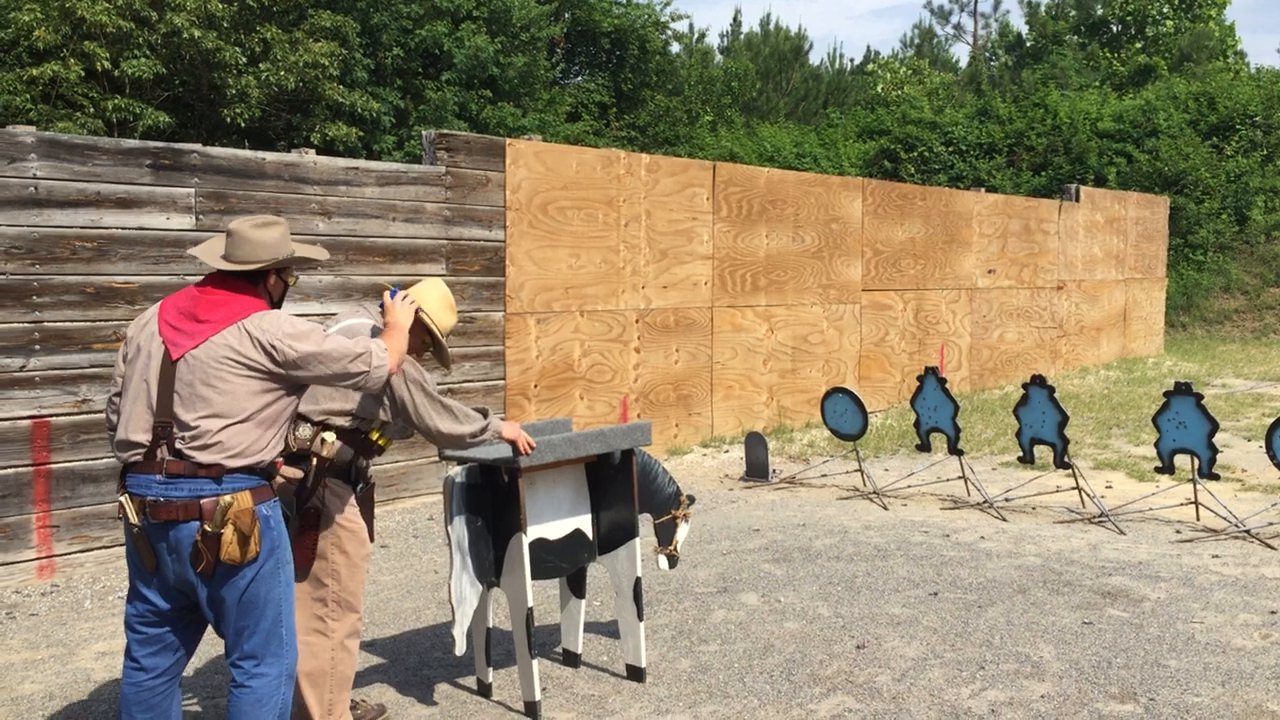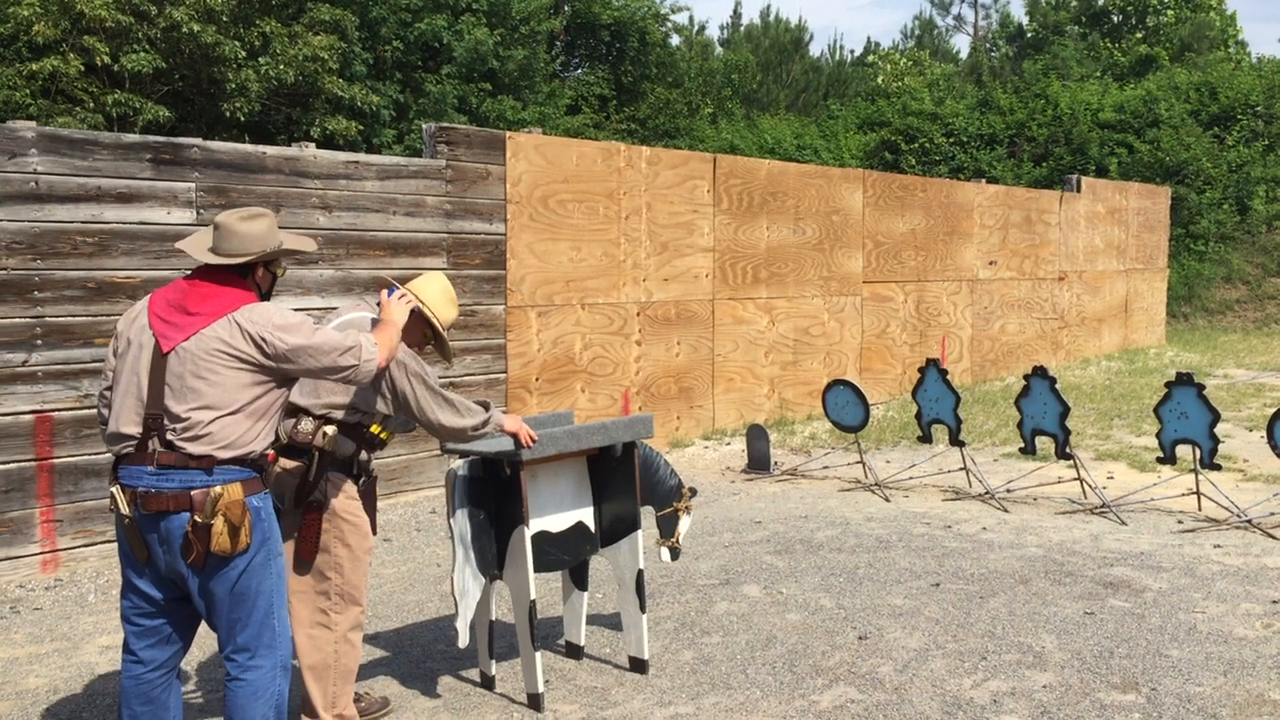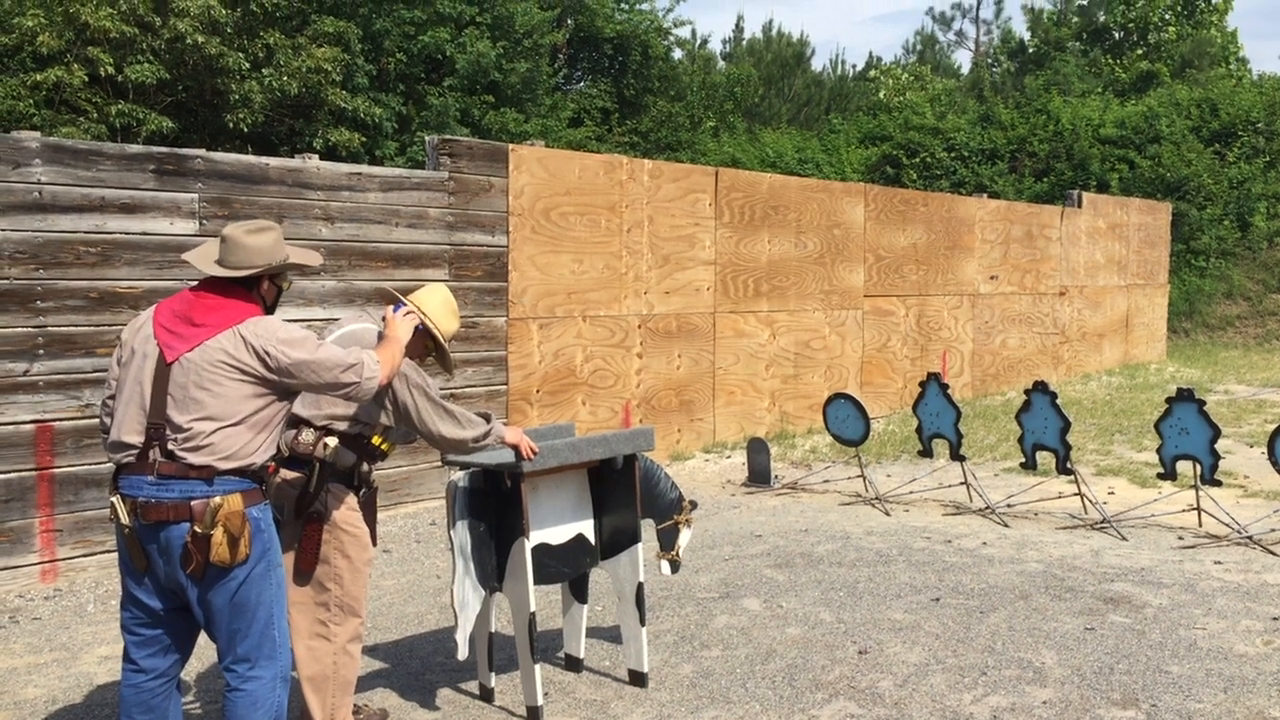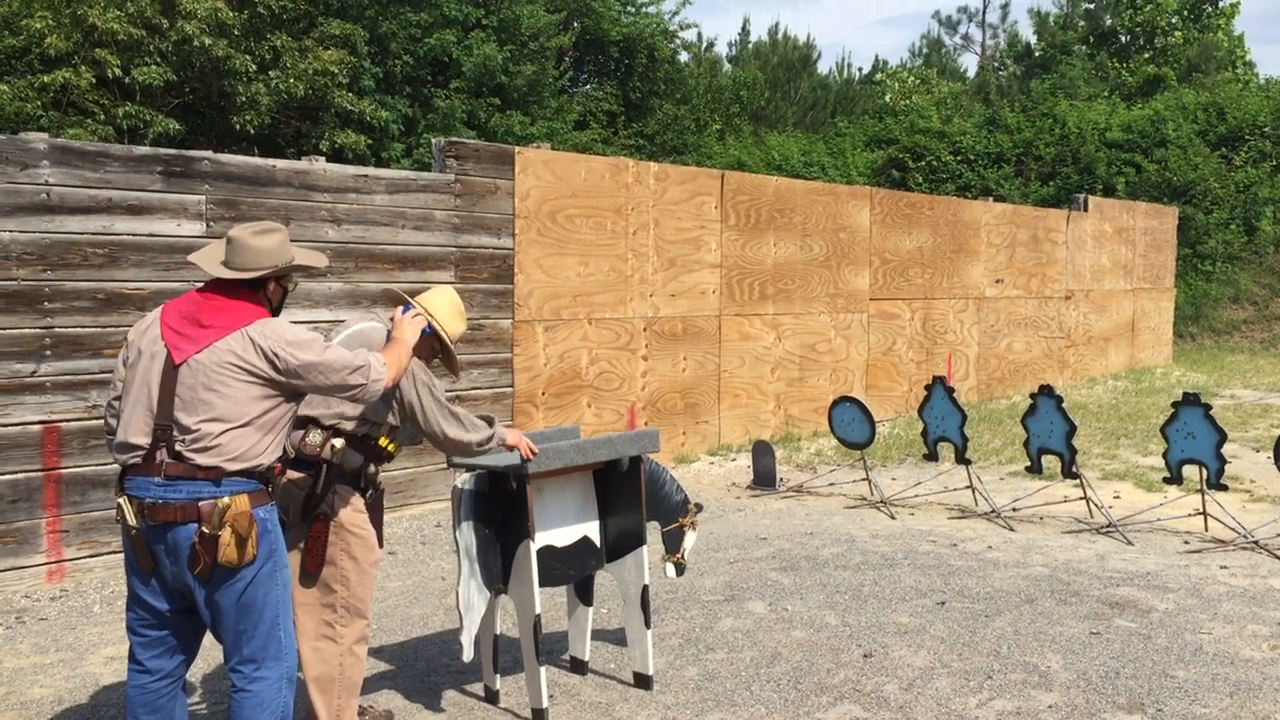
dt=0.7s
person 1, frame 1
left shoulder: (151, 321)
right shoulder: (271, 333)
left elbow: (116, 415)
right elbow: (379, 365)
right wrist: (397, 324)
left hip: (146, 507)
right hip: (227, 510)
left knee: (150, 658)
right knee: (263, 661)
person 1, frame 2
left shoulder: (140, 313)
right shoulder: (261, 324)
left elbow: (107, 407)
right elbow: (367, 358)
right wrist: (391, 320)
left hip: (138, 500)
right hip: (217, 501)
left knee: (149, 651)
right knee: (258, 654)
person 1, frame 3
left shoulder: (145, 324)
right shoulder: (263, 338)
left elbow: (109, 416)
right elbow: (369, 375)
right wrist: (396, 337)
left hip: (138, 508)
right hip: (216, 512)
left knee: (149, 660)
right knee: (258, 664)
person 1, frame 4
left shoulder: (150, 325)
right shoulder: (270, 339)
left elbow: (114, 418)
right elbow: (375, 377)
right wrist: (403, 339)
left hip: (143, 509)
right hip: (222, 513)
left knee: (154, 661)
right knee: (263, 665)
person 2, frame 1
left shoulder: (355, 325)
left elbow: (411, 411)
right elbow: (437, 417)
right wrist: (498, 427)
left hip: (305, 473)
right hip: (321, 480)
left knee: (318, 602)
right knee: (334, 606)
person 2, frame 2
left shoulder: (355, 318)
left elbow: (413, 405)
right elbow: (439, 411)
right wrist: (499, 420)
left hip: (303, 466)
right hip: (323, 474)
left knee: (321, 596)
right knee: (338, 601)
person 2, frame 3
left shoulder: (358, 329)
right elbow: (440, 422)
right wrist: (500, 432)
left hip: (305, 477)
right hip: (324, 485)
left knee: (320, 608)
right knee: (336, 612)
person 2, frame 4
left shoulder: (364, 328)
right elbow: (431, 418)
left wrist: (466, 430)
right wrist: (499, 434)
left hip: (312, 477)
right hip: (335, 484)
left knee: (330, 608)
right knee: (344, 612)
